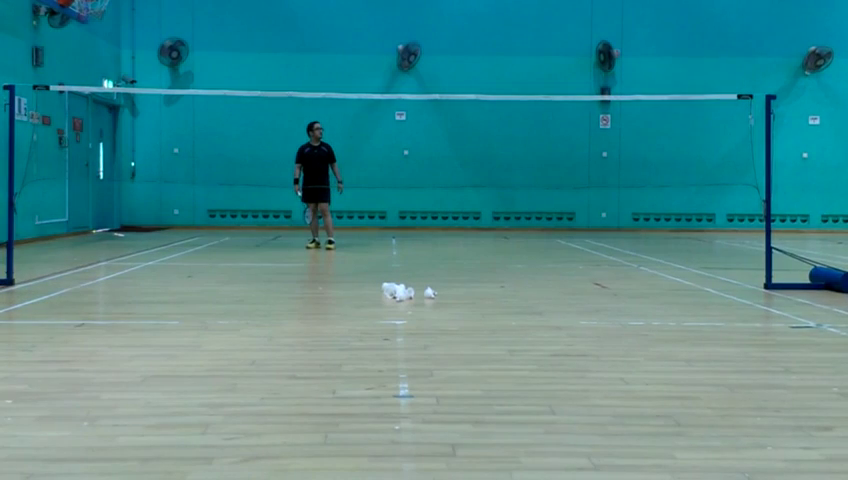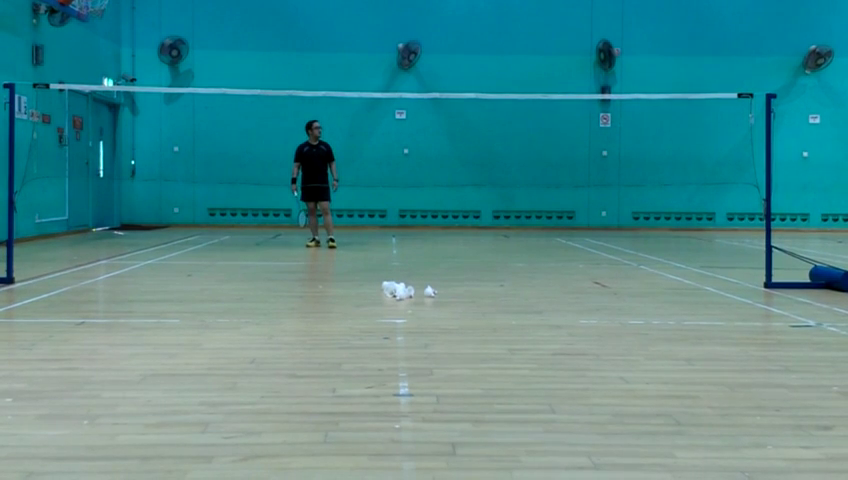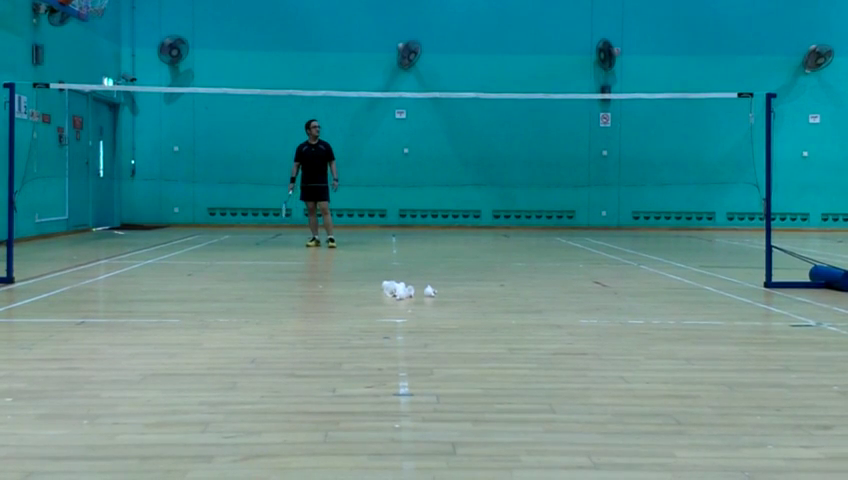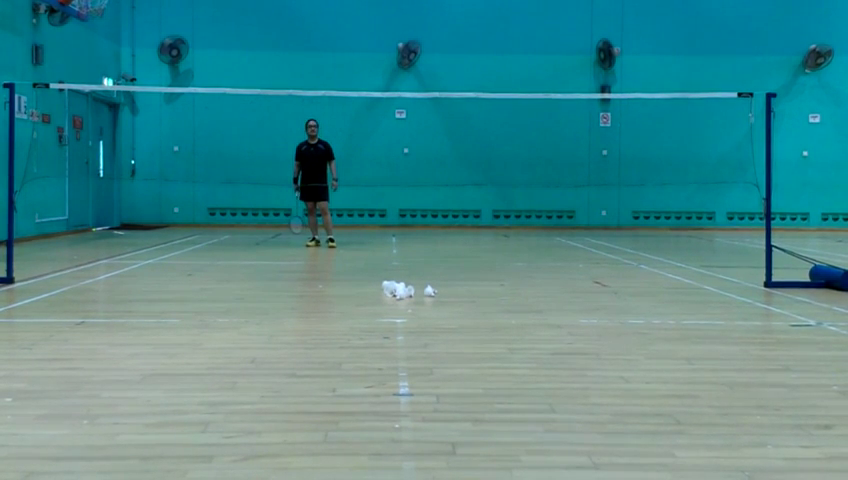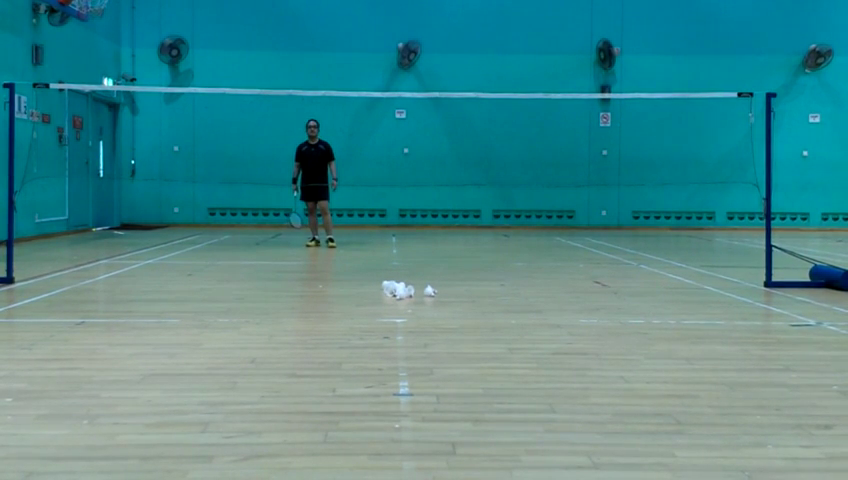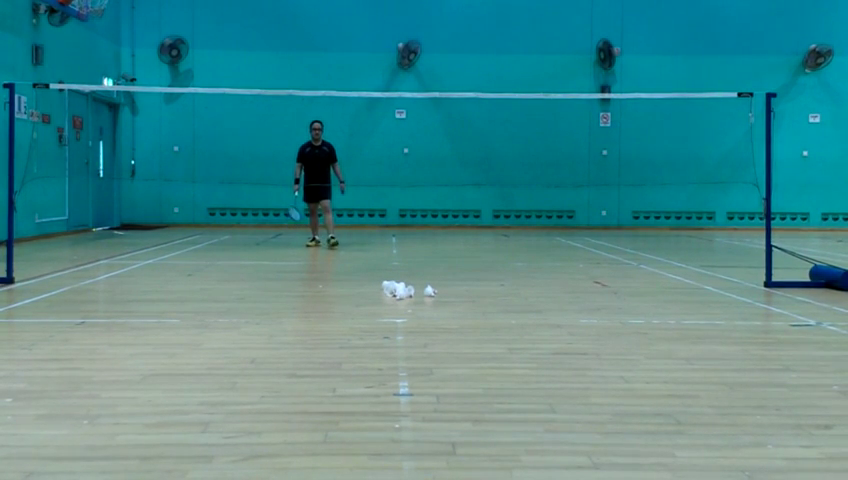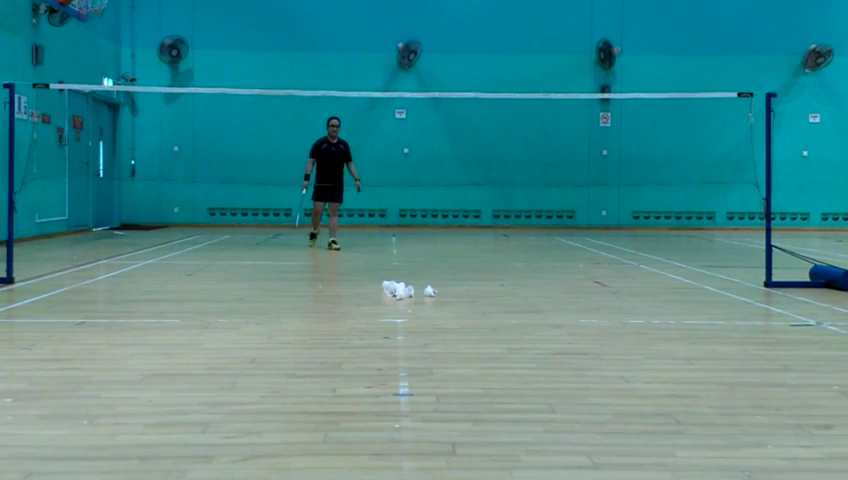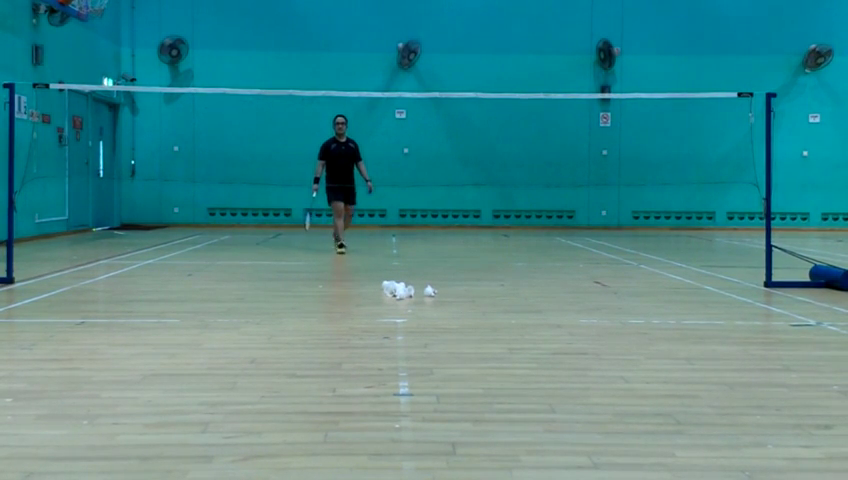
dt=0.5s
person 1, frame 1
left shoulder: (327, 147)
right shoulder: (303, 149)
left elbow: (333, 165)
right elbow: (298, 167)
left wrist: (339, 181)
right wrist: (296, 182)
left hip: (323, 186)
right hip: (308, 186)
left knee: (325, 211)
right knee: (312, 212)
left ankle: (331, 239)
right ankle: (315, 240)
person 1, frame 2
left shoulder: (326, 146)
right shoulder: (302, 148)
left elbow: (332, 163)
right elbow: (296, 166)
left wrist: (335, 179)
right wrist: (293, 181)
left hip: (323, 184)
right hip: (307, 185)
left knee: (326, 210)
right knee: (311, 211)
left ankle: (331, 238)
right ankle: (315, 238)
person 1, frame 3
left shoulder: (325, 146)
right shoulder: (301, 147)
left elbow: (332, 163)
right elbow: (296, 165)
left wrist: (335, 178)
right wrist: (292, 181)
left hip: (322, 184)
right hip: (307, 185)
left knee: (325, 210)
right knee: (311, 211)
left ankle: (331, 237)
right ankle: (315, 238)
person 1, frame 4
left shoulder: (325, 145)
right shoulder: (301, 147)
left elbow: (331, 162)
right elbow: (297, 165)
left wrist: (334, 178)
right wrist: (295, 181)
left hip: (321, 184)
right hip: (306, 185)
left knee: (324, 210)
right knee: (311, 211)
left ankle: (330, 237)
right ankle: (315, 238)
person 1, frame 5
left shoulder: (325, 146)
right shoulder: (301, 147)
left elbow: (331, 163)
right elbow: (297, 165)
left wrist: (334, 178)
right wrist: (294, 181)
left hip: (322, 184)
right hip: (307, 185)
left knee: (325, 210)
right knee: (311, 211)
left ankle: (330, 237)
right ankle: (315, 238)
person 1, frame 6
left shoulder: (329, 147)
right shoulder: (304, 148)
left elbow: (335, 165)
right elbow: (299, 166)
left wrist: (341, 181)
right wrist: (296, 182)
left hip: (325, 185)
right hip: (309, 185)
left knee: (327, 209)
right knee: (313, 212)
left ankle: (331, 237)
right ankle: (315, 238)
person 1, frame 7
left shoulder: (344, 145)
right shoulder: (319, 144)
left elbow: (350, 163)
right elbow: (311, 161)
left wrist: (356, 179)
right wrist: (306, 178)
left hip: (337, 185)
right hip: (321, 184)
left knee: (334, 212)
right knee: (317, 211)
left ankle: (332, 240)
right ankle: (314, 231)
person 1, frame 8
left shoulder: (353, 144)
right shoulder: (327, 145)
left elbow: (359, 163)
right elbow: (321, 164)
left wrist: (367, 180)
right wrist: (316, 182)
left hip: (350, 185)
right hip: (333, 185)
left knee: (348, 215)
right knee: (338, 213)
left ankle: (337, 234)
right ankle: (340, 243)
